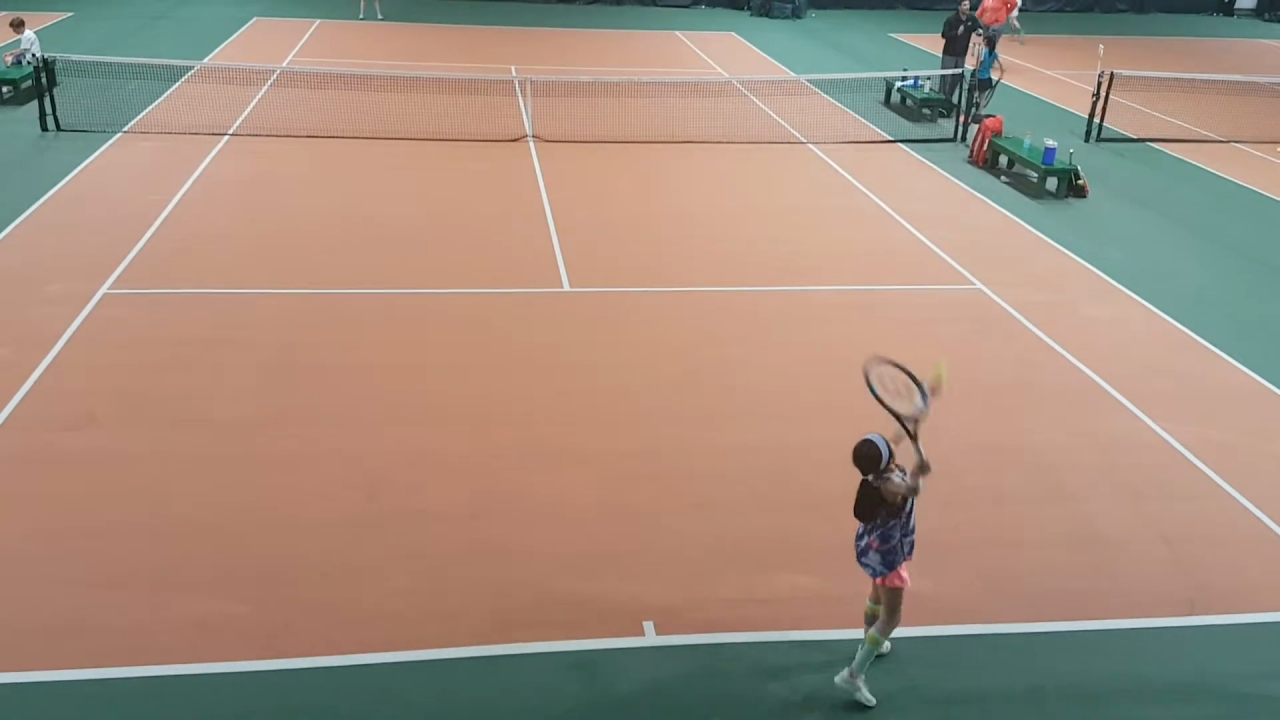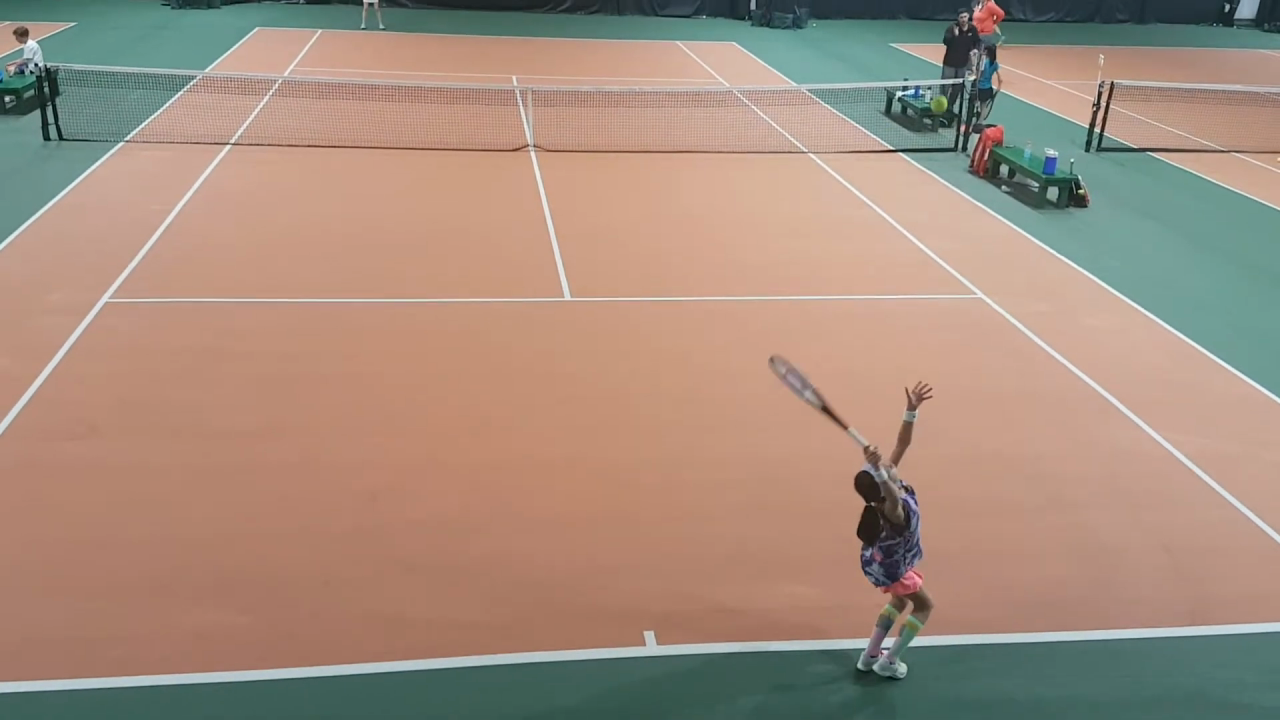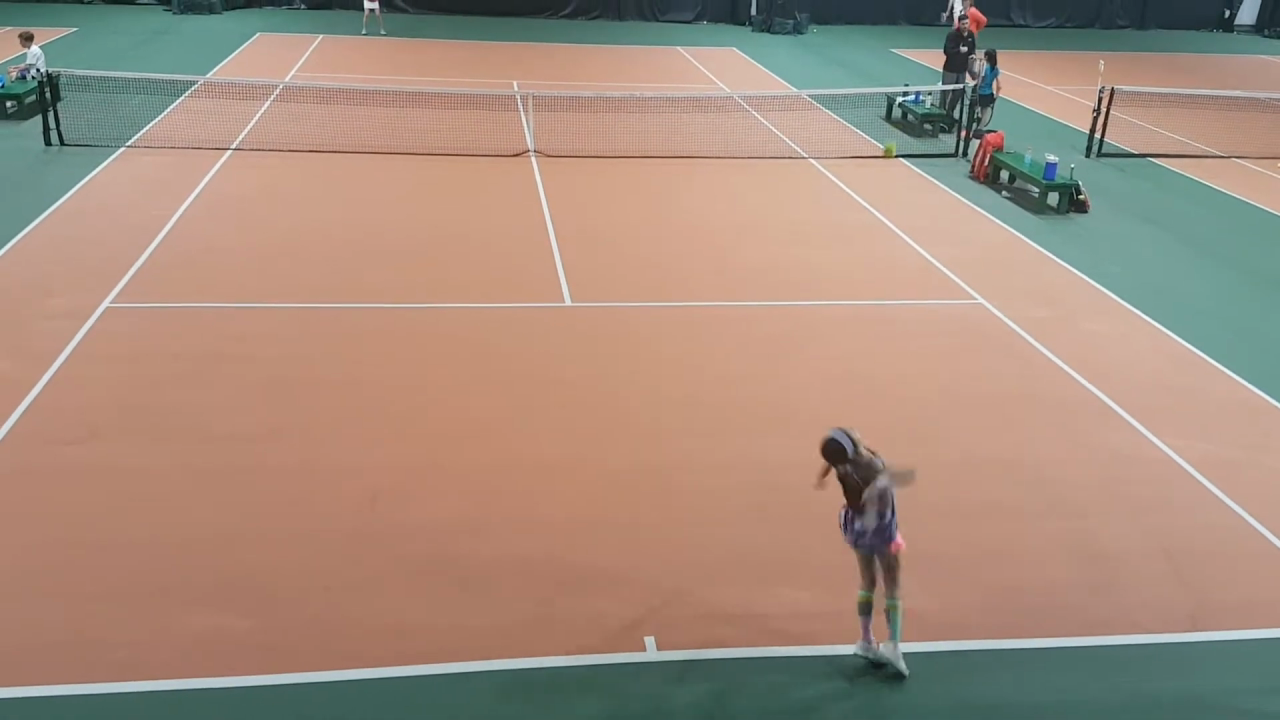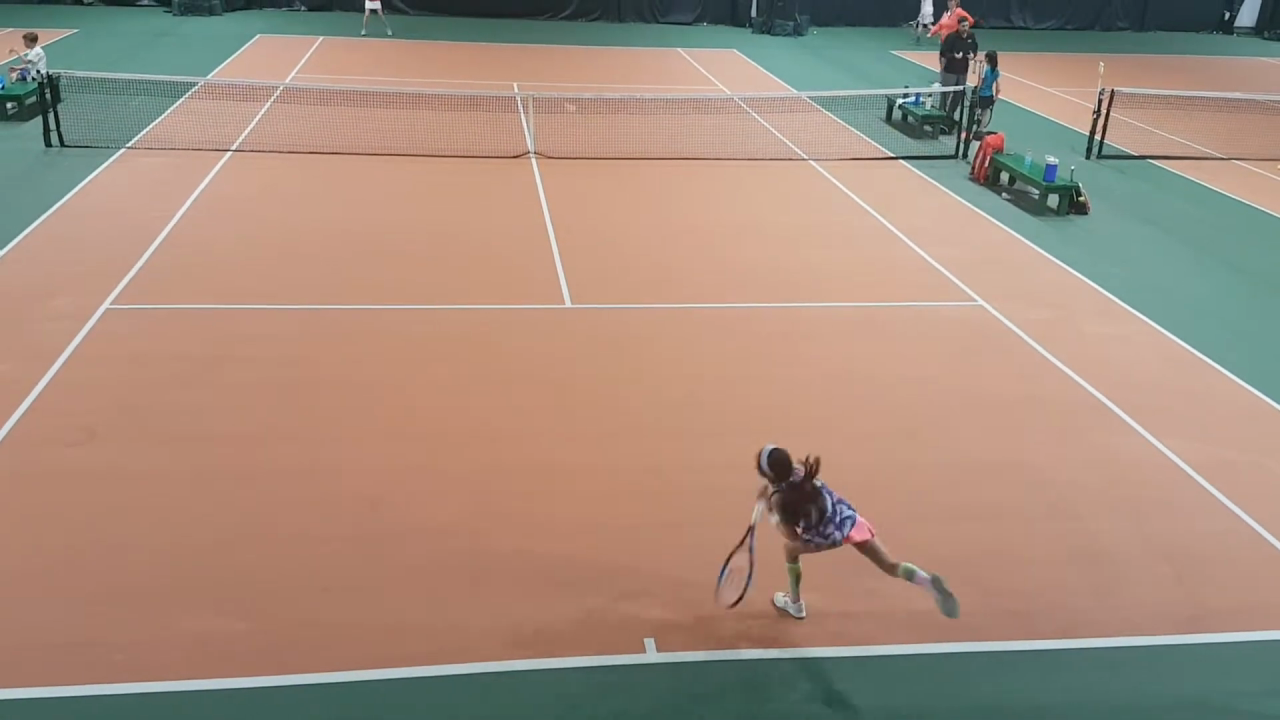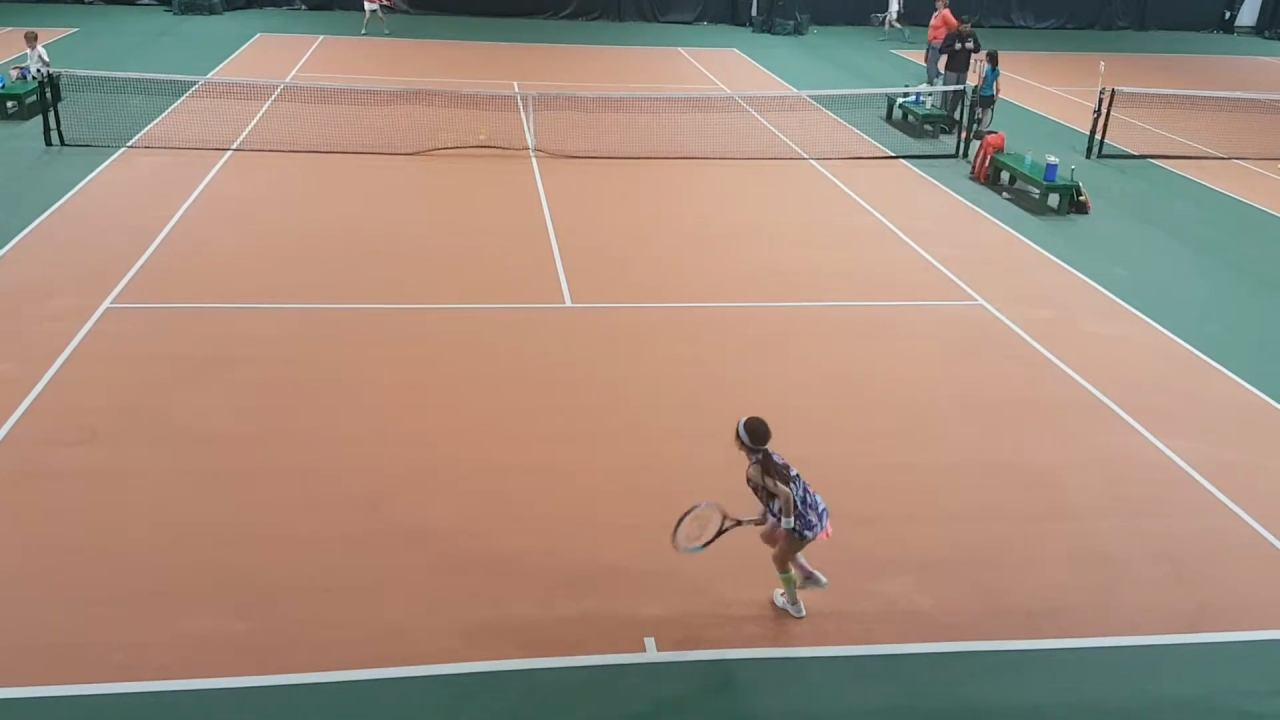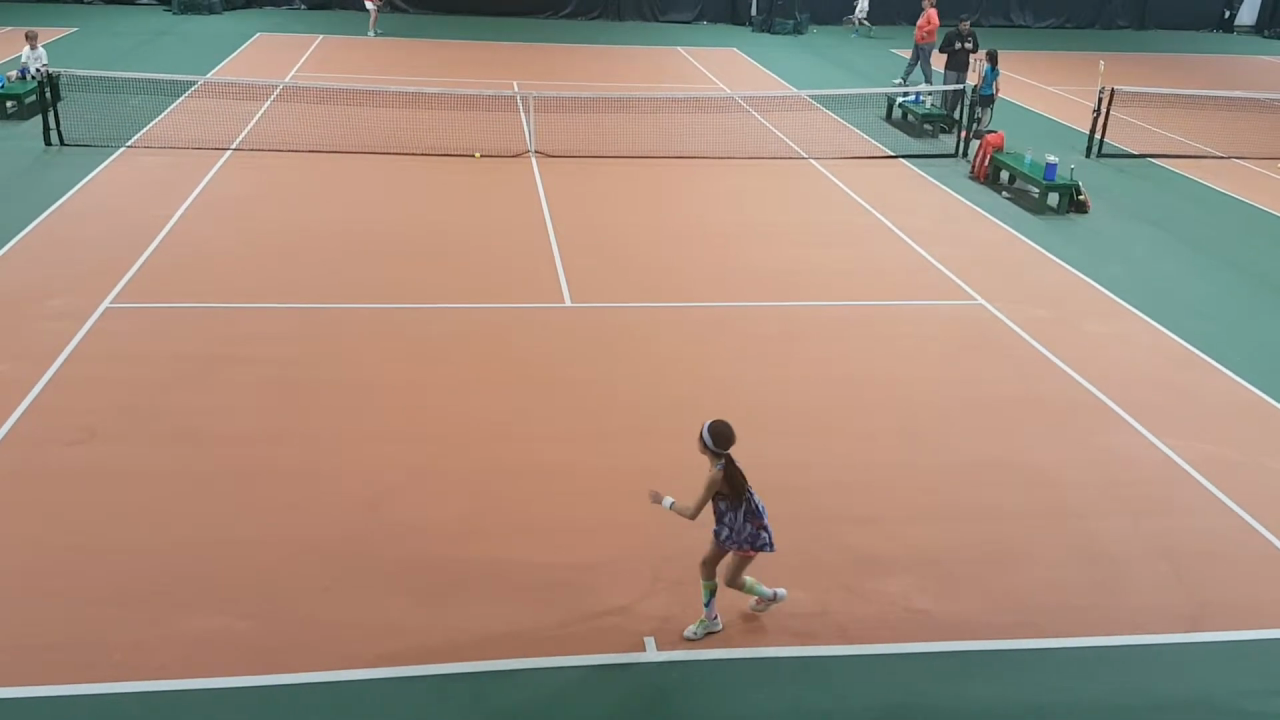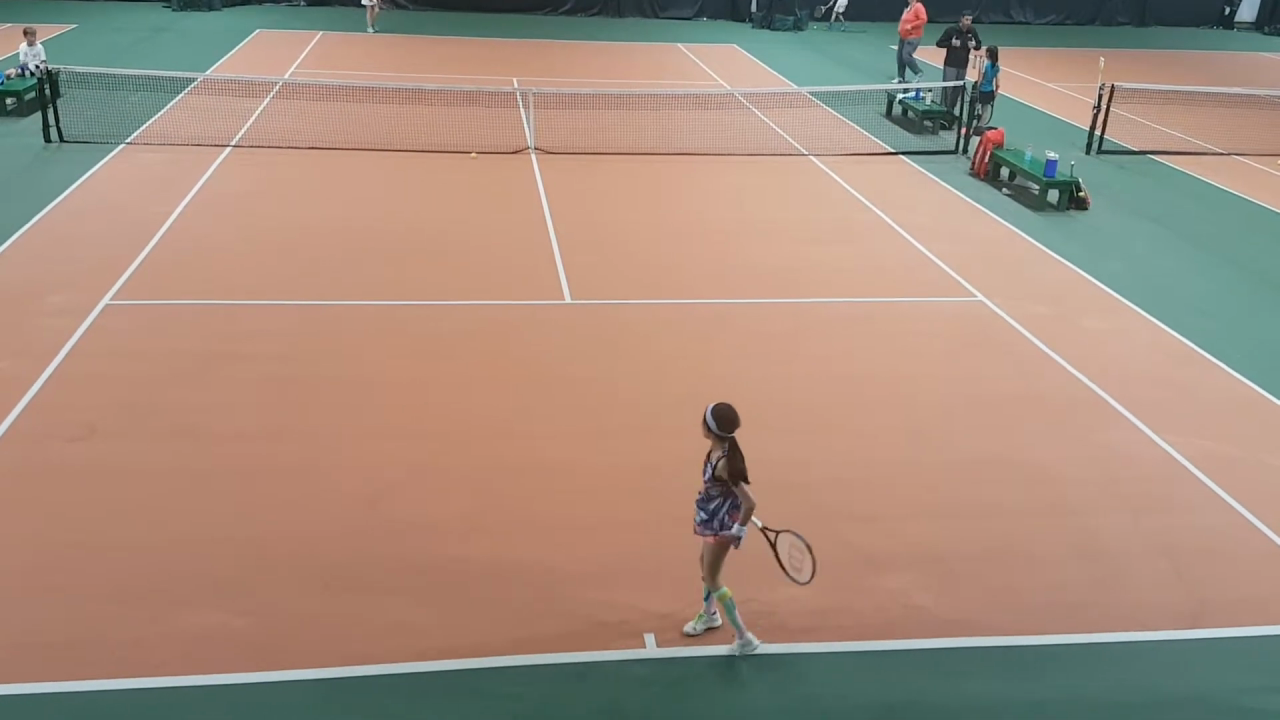
dt=0.4s
person 1, frame 1
left shoulder: (878, 474)
right shoulder: (890, 486)
left elbow: (902, 439)
right elbow: (911, 488)
right wrist: (916, 473)
left hip: (872, 548)
right hip: (887, 556)
left knee: (877, 597)
right knee: (891, 618)
left ankle: (871, 645)
right ankle: (853, 674)
person 1, frame 2
left shoulder: (888, 483)
right shoulder: (891, 507)
left elbow: (902, 444)
right elbow: (892, 492)
left wrist: (912, 409)
right wrist: (878, 469)
left hip: (884, 561)
right hip: (892, 567)
left knee: (899, 601)
right knee: (924, 606)
left ankle: (871, 654)
right ankle: (889, 662)
person 1, frame 3
left shoulder: (842, 464)
right shoulder: (867, 464)
left wrist: (823, 475)
left hip: (858, 529)
right hip: (878, 534)
left knee: (868, 583)
right knee: (893, 589)
left ankle: (866, 642)
right ankle: (893, 649)
person 1, frame 4
left shoulder: (777, 499)
right shoulder: (797, 472)
left elbow: (792, 536)
left wrist: (774, 516)
right wrist: (769, 492)
left hip: (825, 535)
right hip: (849, 519)
left knee: (791, 549)
right knee: (892, 567)
left ankle: (795, 603)
right ankle: (929, 582)
person 1, frame 5
left shoulder: (755, 470)
right shoulder: (770, 456)
left elbow: (785, 494)
left wrist: (786, 525)
right wrist: (765, 512)
left hip: (804, 522)
right hip: (812, 510)
left knee: (779, 557)
right knee: (767, 536)
left ankle: (794, 604)
right ankle: (808, 575)
person 1, frame 6
left shoulder: (717, 475)
right shoulder: (725, 466)
left elbow: (692, 513)
left wrist: (664, 500)
left hip: (748, 533)
right hip: (732, 528)
left knee: (732, 580)
right knee: (706, 564)
left ankle: (771, 595)
right ankle: (710, 618)
person 1, frame 7
left shoulder: (725, 463)
right shoulder: (720, 450)
left elbow: (749, 503)
right elbow: (738, 485)
left wrist: (737, 531)
left hip: (723, 526)
right hip: (712, 521)
left knee: (711, 577)
right knee: (707, 565)
left ankle: (744, 637)
right ankle: (709, 614)
